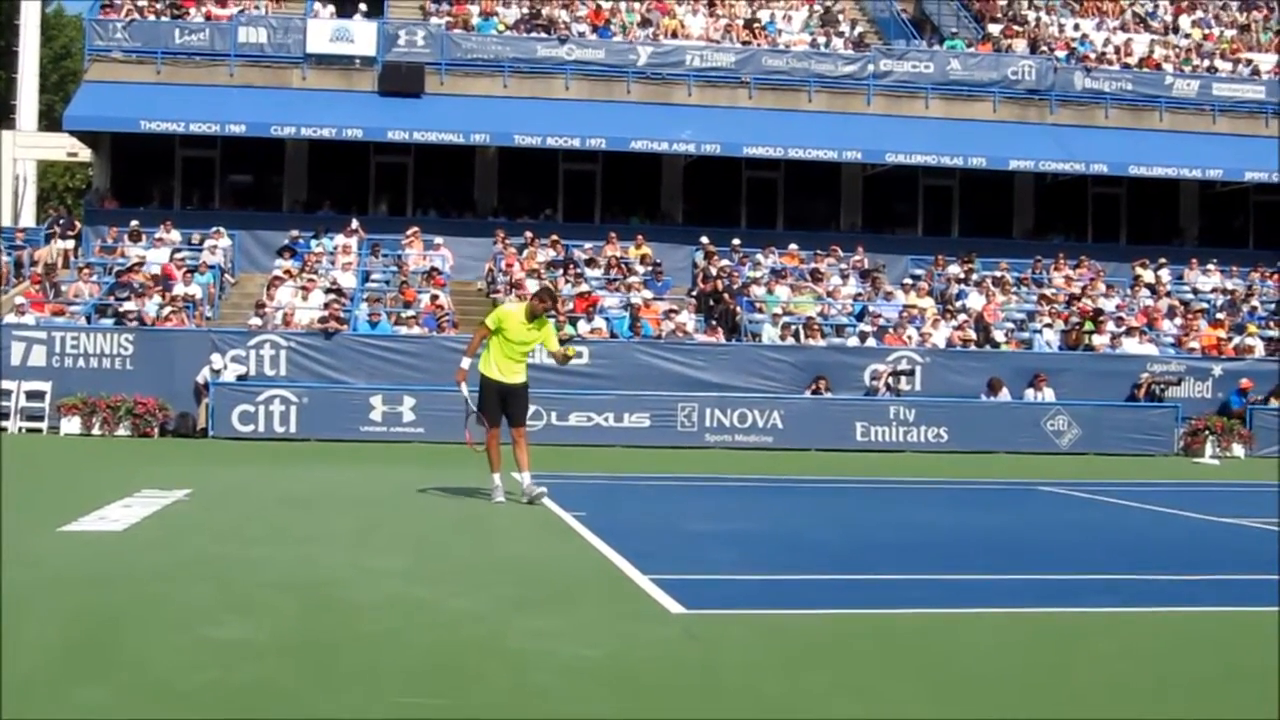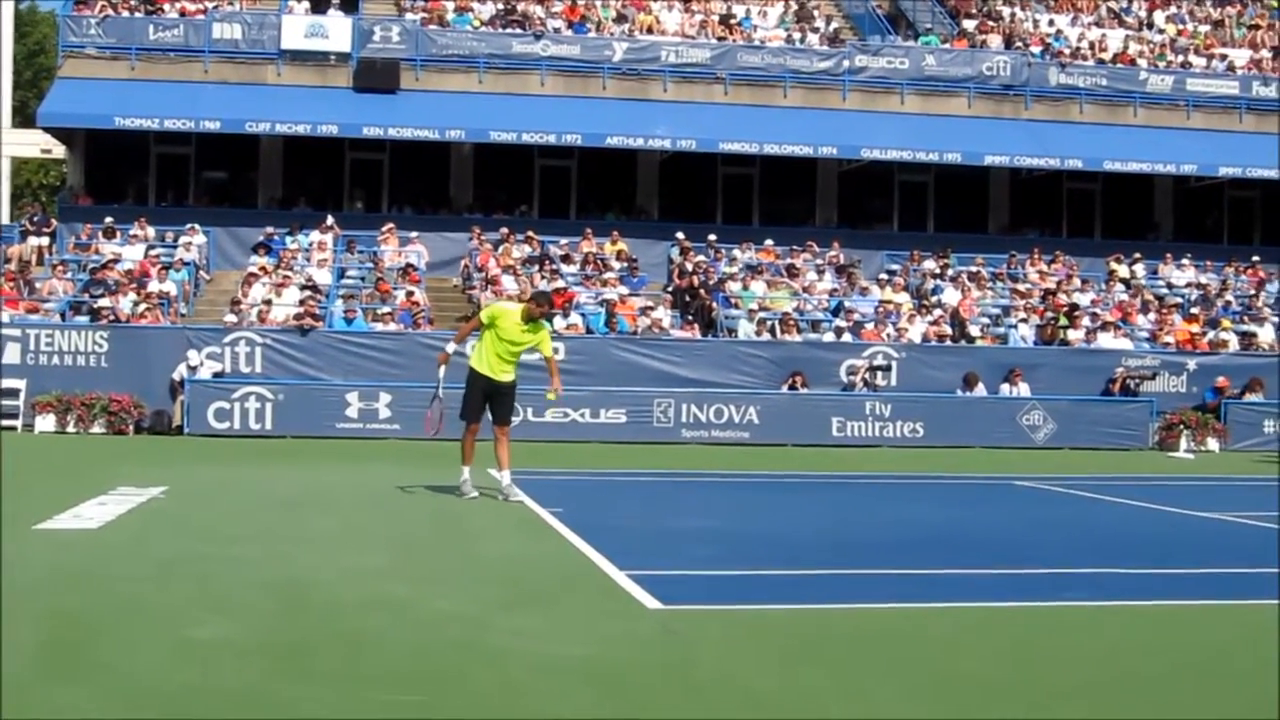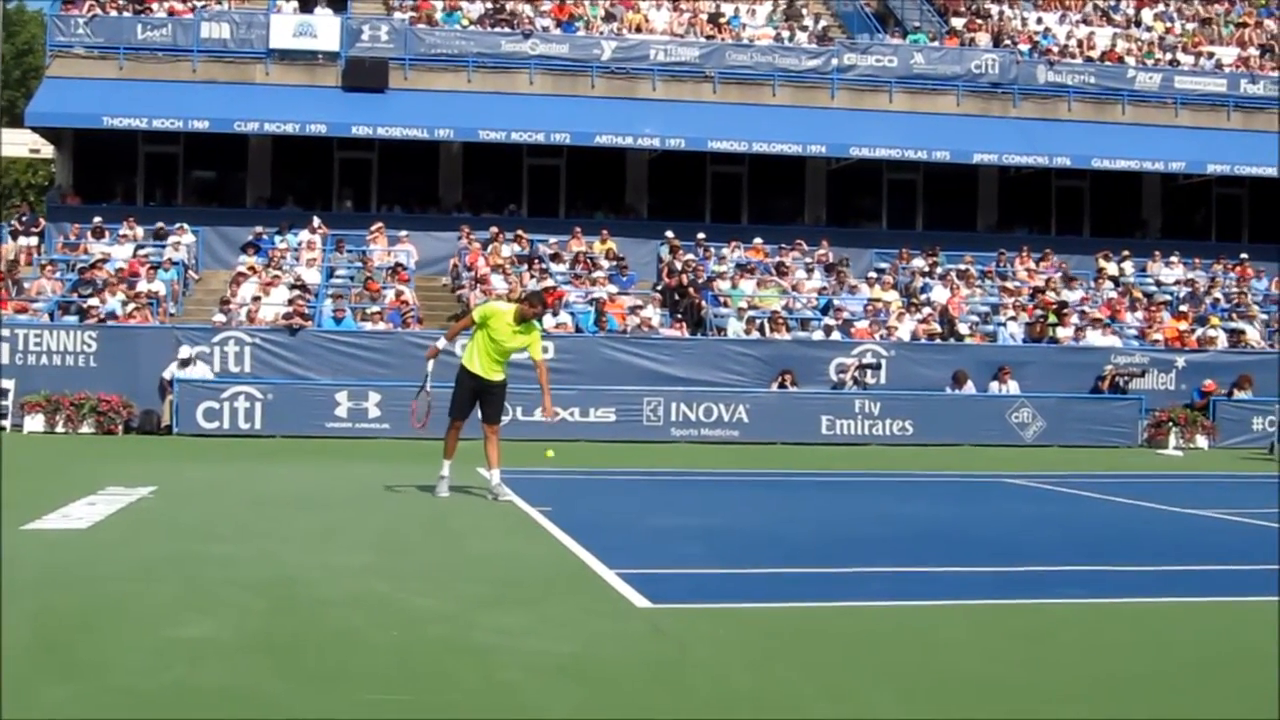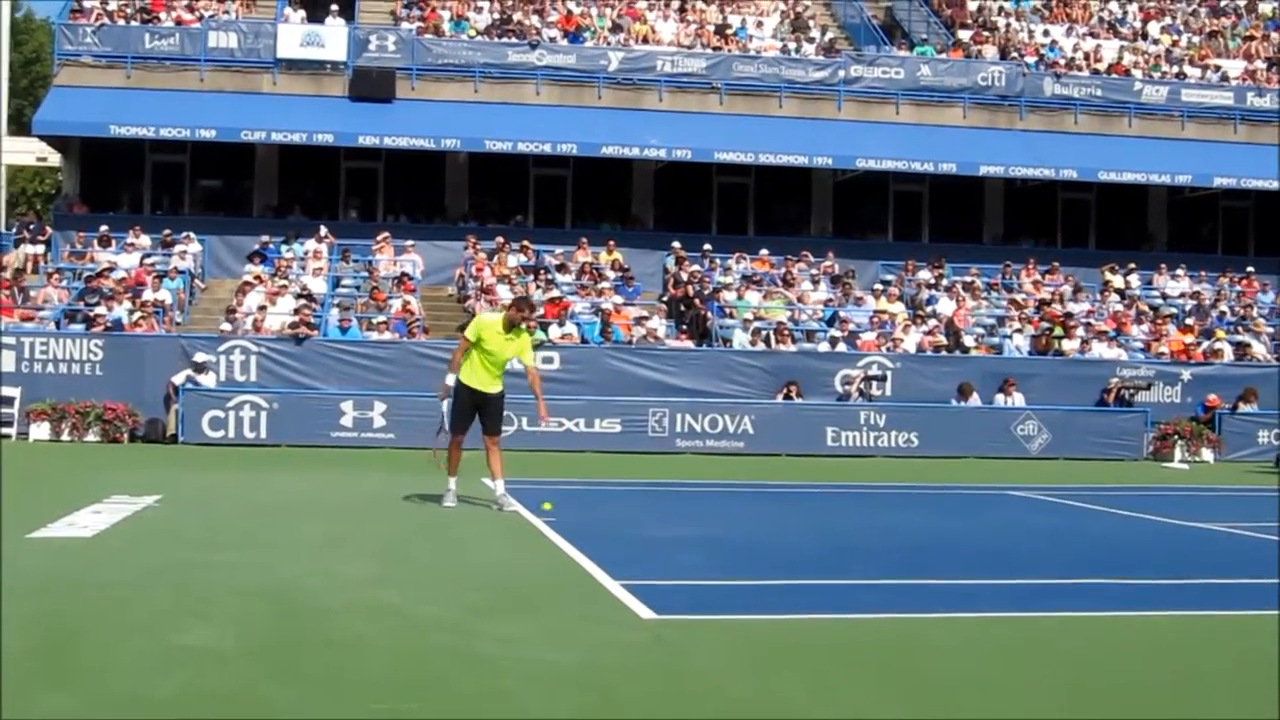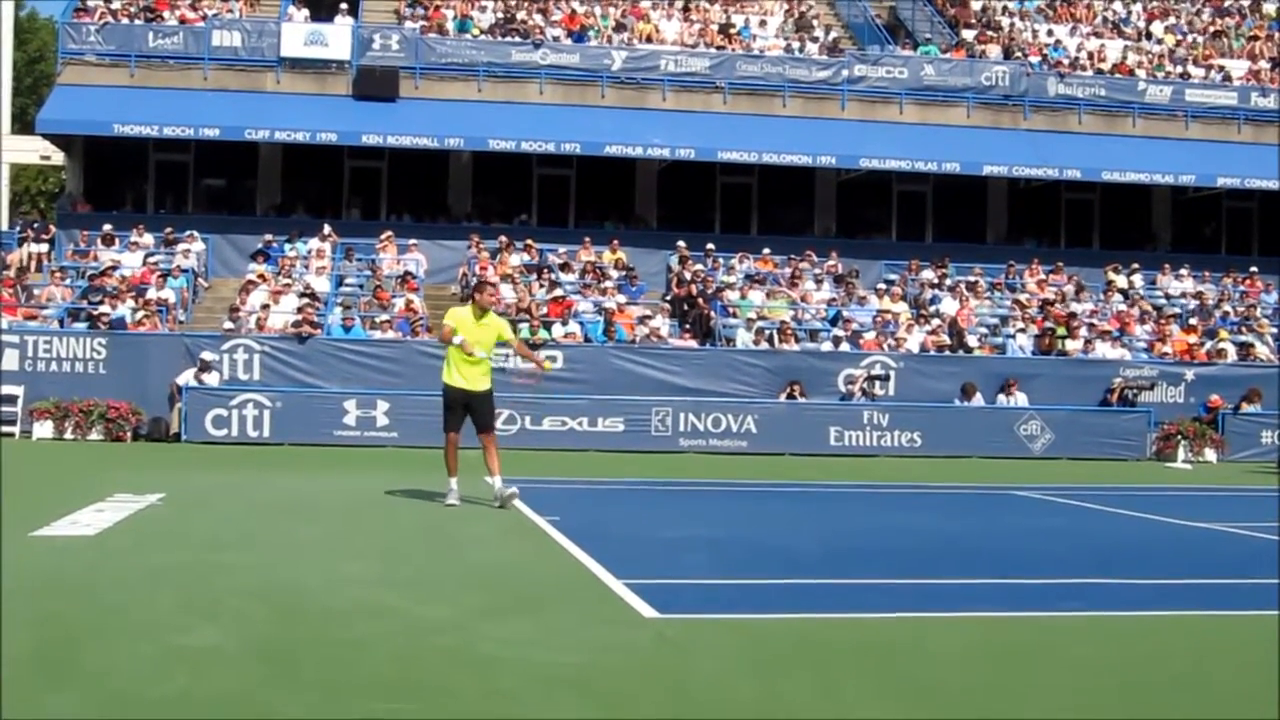
dt=0.5s
person 1, frame 1
left shoulder: (546, 326)
right shoulder: (505, 311)
left elbow: (556, 353)
right elbow: (479, 336)
left wrist: (565, 356)
right wrist: (464, 366)
left hip: (517, 382)
right hip: (491, 379)
left knee: (519, 434)
right knee: (493, 433)
left ankle: (527, 485)
right ankle: (497, 484)
person 1, frame 2
left shoulder: (541, 330)
right shoulder: (501, 309)
left elbow: (549, 358)
right elbow: (470, 326)
left wrist: (555, 378)
right wrist: (449, 351)
left hip: (506, 381)
right hip: (480, 374)
left knee: (502, 432)
right knee: (472, 427)
left ankle: (506, 483)
right ankle: (465, 478)
person 1, frame 3
left shoulder: (532, 332)
right shoulder: (494, 309)
left elbow: (540, 365)
right elbow: (462, 324)
left wrist: (546, 397)
right wrist: (439, 346)
left hip: (496, 380)
right hip: (470, 373)
left knee: (492, 430)
right knee: (456, 424)
left ankle: (495, 482)
right ankle: (444, 475)
person 1, frame 4
left shoulder: (523, 338)
right shoulder: (483, 321)
left elbow: (531, 372)
right elbow: (461, 350)
left wrist: (540, 402)
right wrist: (449, 380)
left hip: (493, 392)
right hip: (467, 387)
left knee: (493, 442)
right knee: (457, 438)
left ankle: (500, 493)
right ankle: (451, 488)
person 1, frame 5
left shoulder: (497, 322)
right shoulder: (455, 313)
left elbow: (516, 344)
right elbow: (444, 335)
left wrist: (536, 359)
right wrist: (460, 341)
left hip: (482, 388)
right hip: (454, 386)
left knee: (488, 438)
right knee: (451, 437)
left ankle: (498, 488)
right ankle: (453, 488)
